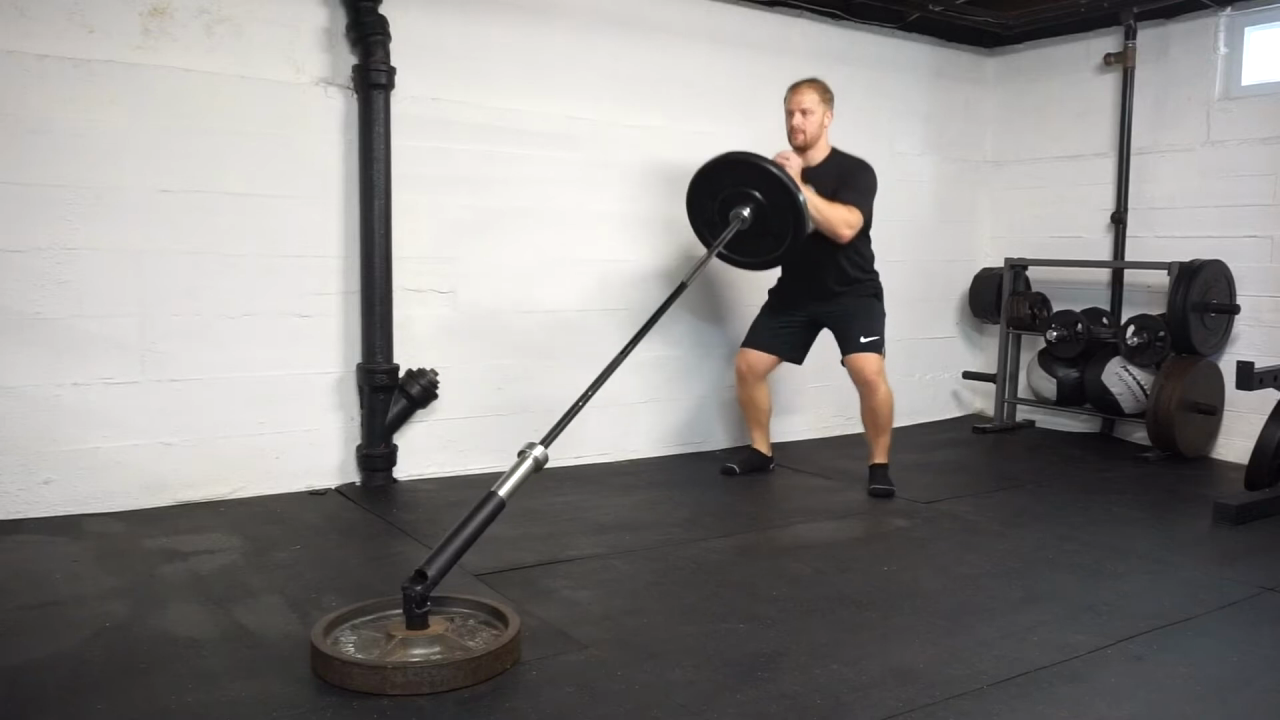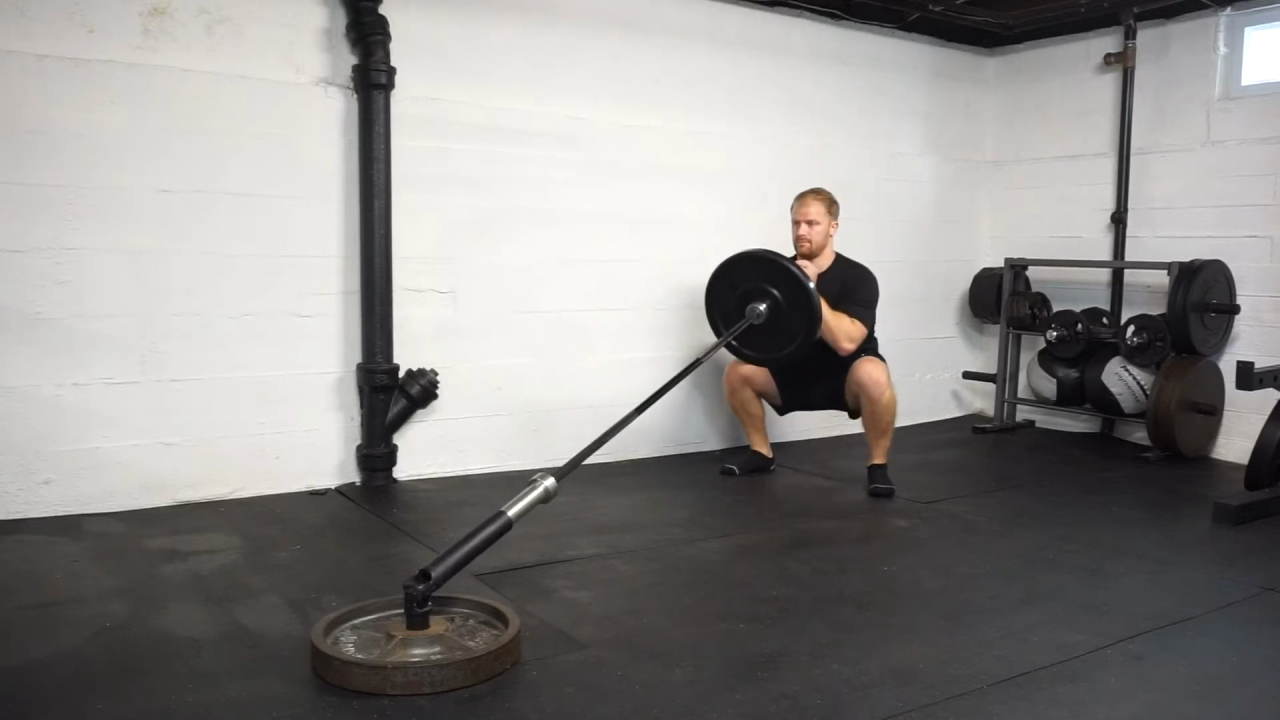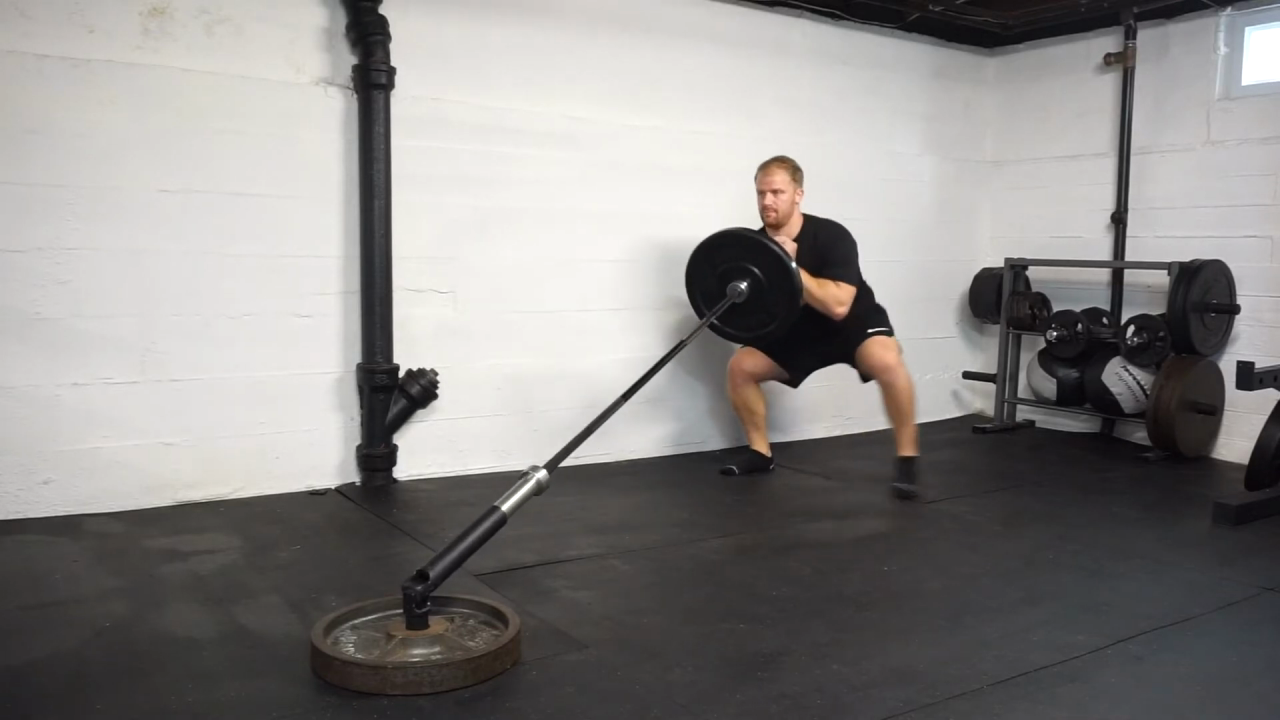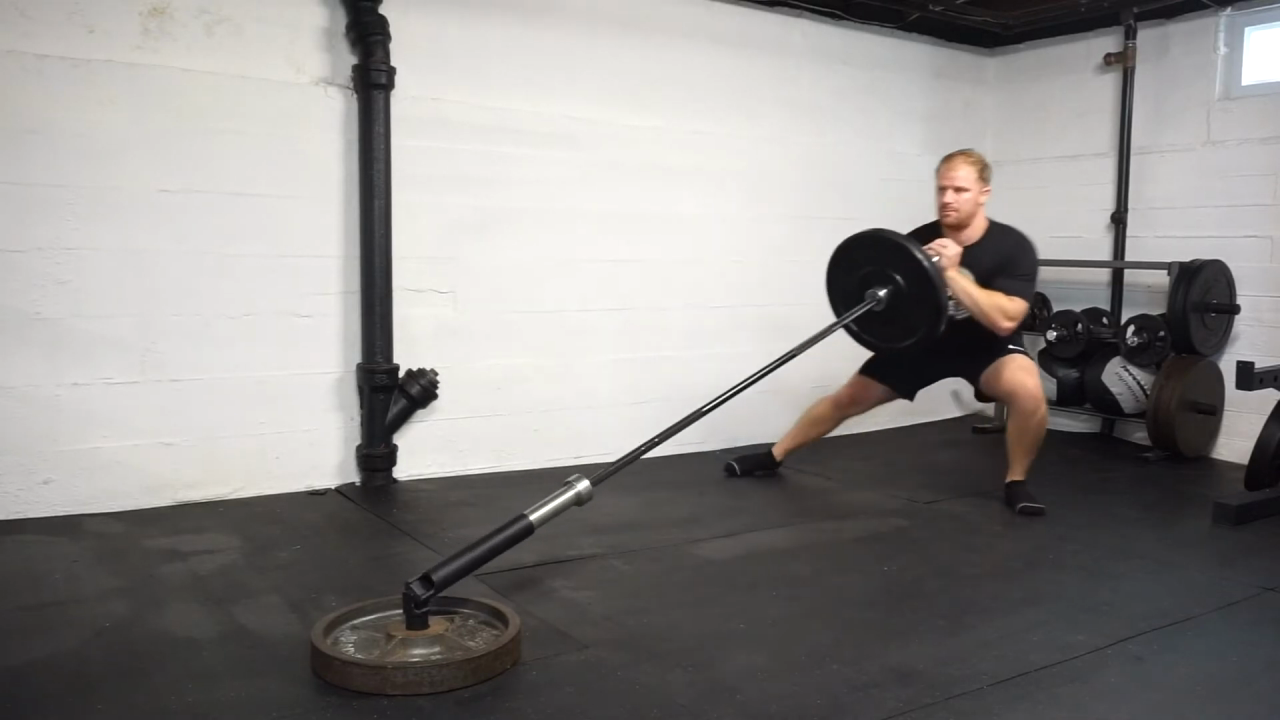
dt=1s
person 1, frame 1
left shoulder: (854, 171)
right shoulder: (776, 171)
left elbow: (845, 227)
left wrist: (797, 186)
left hip: (850, 292)
right hip: (794, 291)
left knee: (868, 372)
right knee: (749, 364)
left ankle: (879, 464)
right ankle: (760, 450)
person 1, frame 2
left shoulder: (857, 278)
left elbow: (846, 342)
left hip: (846, 376)
right hip: (798, 372)
left knee: (873, 376)
right knee: (738, 373)
left ankle: (878, 465)
right ankle: (761, 452)
person 1, frame 3
left shoulder: (831, 237)
left elbow: (838, 306)
left hip: (854, 322)
right hip: (800, 328)
left knee: (886, 362)
right knee: (740, 367)
left ankle: (906, 457)
right ankle: (760, 451)
person 1, frame 4
left shoulder: (1013, 248)
right shoulder: (917, 243)
left elbow: (1005, 321)
left wrist: (953, 273)
left hip: (986, 344)
left knee: (1027, 391)
right knee: (849, 398)
left ankle: (1016, 482)
right ankle: (775, 455)
